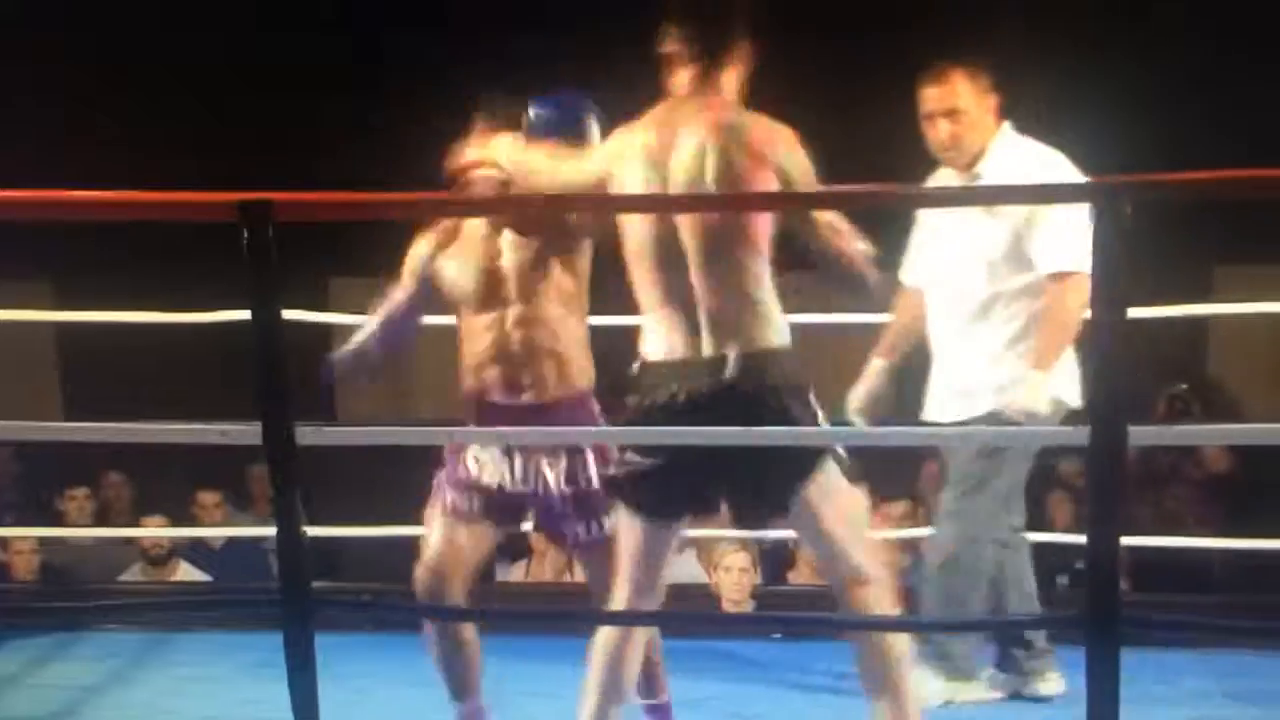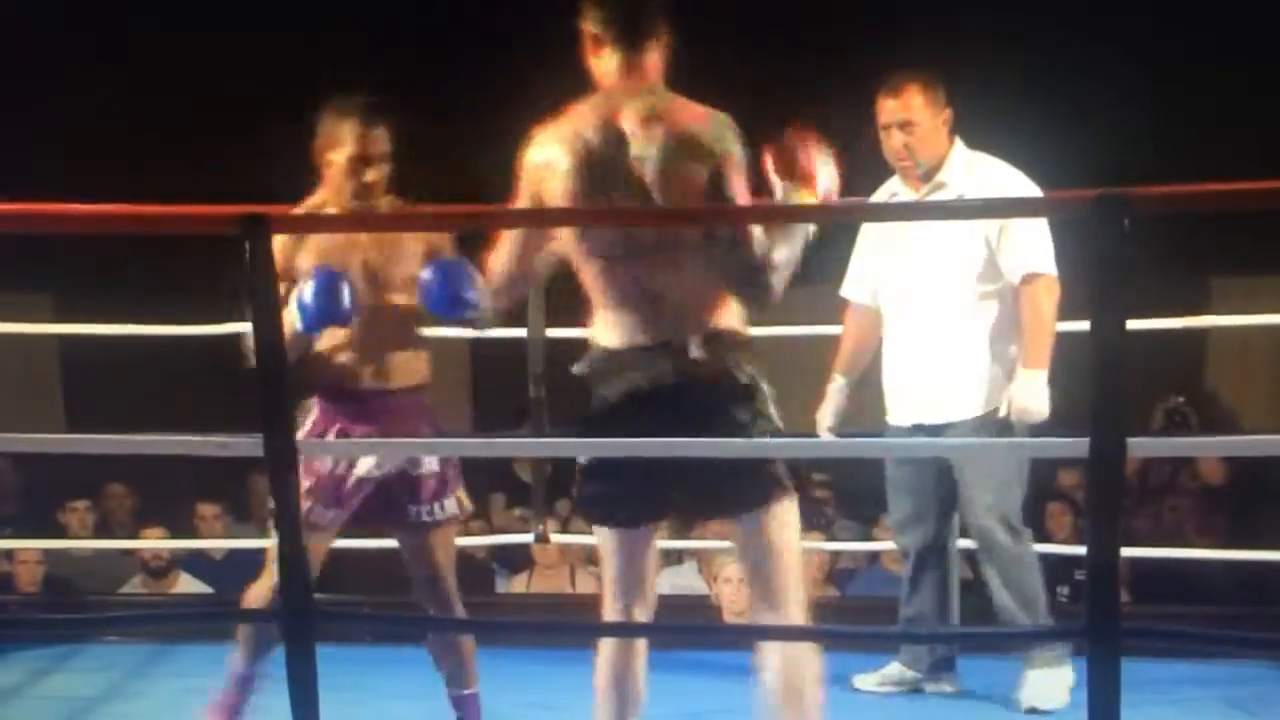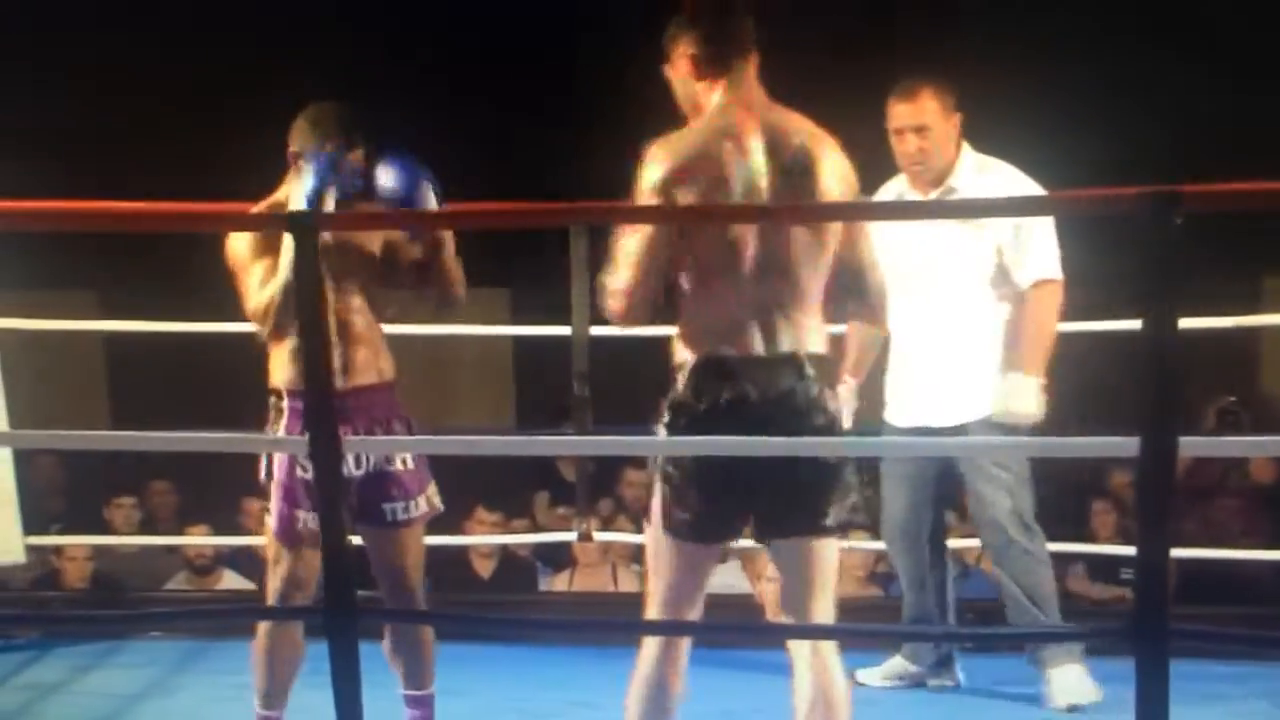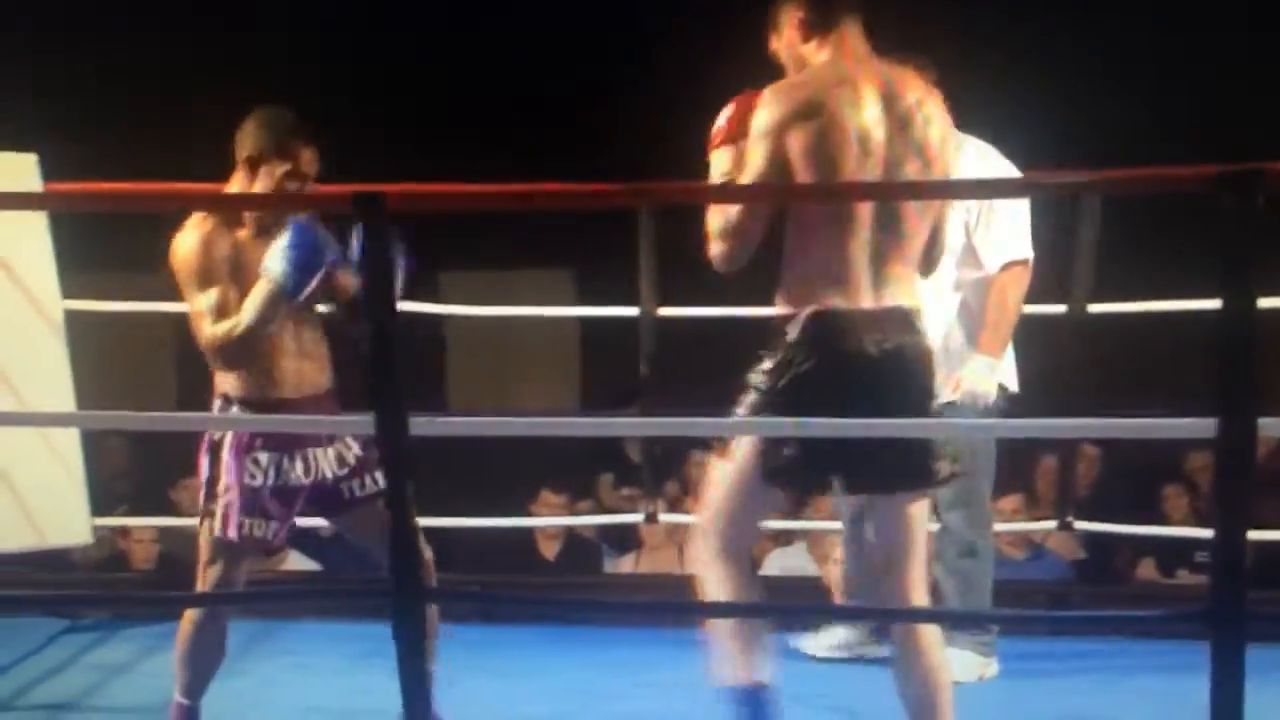
dt=1s
person 1, frame 1
left shoulder: (622, 148)
right shoulder: (766, 140)
left elbow: (546, 174)
right elbow: (854, 257)
left wrist: (502, 147)
left hip: (664, 390)
right hip: (759, 384)
left knee: (632, 601)
right knee: (866, 585)
person 1, frame 2
left shoulder: (547, 148)
right shoulder: (705, 130)
left elbow: (503, 287)
right elbow: (758, 282)
right wrist: (803, 207)
left hip: (623, 383)
right hip: (715, 375)
left knee: (624, 615)
right knee: (780, 603)
person 1, frame 3
left shoulder: (677, 156)
right shoulder: (828, 153)
left elbow: (624, 305)
left wrist: (633, 225)
left hip: (714, 398)
right hip: (804, 398)
left knee: (668, 622)
right knee: (812, 632)
person 1, frame 4
left shoulder: (789, 103)
right shoulder: (928, 105)
left elbow: (726, 248)
left wrist: (724, 164)
left hip: (819, 346)
right hip: (901, 349)
left knee: (718, 544)
right knee: (907, 591)
person 2, frame 1
left shoulder: (562, 219)
right shoulder: (442, 239)
right elbow: (398, 308)
right wrist: (365, 345)
left hip: (568, 426)
right hip: (489, 431)
right knee: (436, 586)
person 2, frame 2
left shoulder: (420, 227)
right shoulder: (291, 239)
left elbow: (463, 304)
left wrist: (462, 300)
right wrist: (293, 330)
left hip: (410, 418)
right hip: (335, 421)
left knee: (438, 586)
right knee: (287, 577)
person 2, frame 3
left shoulder: (374, 218)
right shoulder: (256, 230)
left elbow: (451, 291)
right elbow: (273, 323)
left wrist: (432, 220)
right wrist: (301, 229)
left hip: (379, 414)
right hip: (305, 422)
left knee: (405, 587)
right knee: (290, 591)
person 2, frame 4
left shoulder: (302, 232)
right shoulder: (201, 240)
right elbow: (223, 349)
right wrist: (274, 285)
left hip: (326, 424)
right hip: (253, 435)
left knee: (412, 561)
right knee: (217, 592)
person 3, frame 1
left shoulder: (1040, 173)
right shoulder: (938, 189)
left elbow: (1074, 279)
right elbow: (916, 290)
left wrist: (1042, 371)
right wrist: (878, 367)
left hip: (1014, 389)
right hip: (958, 390)
left knee: (966, 526)
right knee: (991, 526)
left ankle: (950, 665)
right ankle: (1029, 662)
person 3, frame 2
left shoulder: (997, 186)
right shoulder: (882, 206)
left elbow: (1039, 283)
right elbow: (865, 306)
left wrist: (1033, 371)
right wrist: (839, 384)
left hip: (982, 400)
right hip: (909, 404)
left knee: (995, 527)
right knee: (917, 536)
left ankle: (1045, 657)
right ankle: (926, 657)
person 3, frame 3
left shoulder: (1005, 190)
right shoulder: (884, 204)
left elbow: (1044, 287)
left wrist: (1026, 375)
right wrist: (848, 381)
left hip: (986, 400)
right hip: (909, 403)
left knee: (1008, 527)
right knee: (906, 531)
left ankle: (1059, 657)
right ankle: (928, 654)
person 3, frame 4
left shoulder: (981, 171)
left elbow: (1014, 268)
left wrist: (986, 358)
left hip: (956, 380)
left knee: (959, 509)
left ankle: (971, 643)
right ankle: (862, 625)
